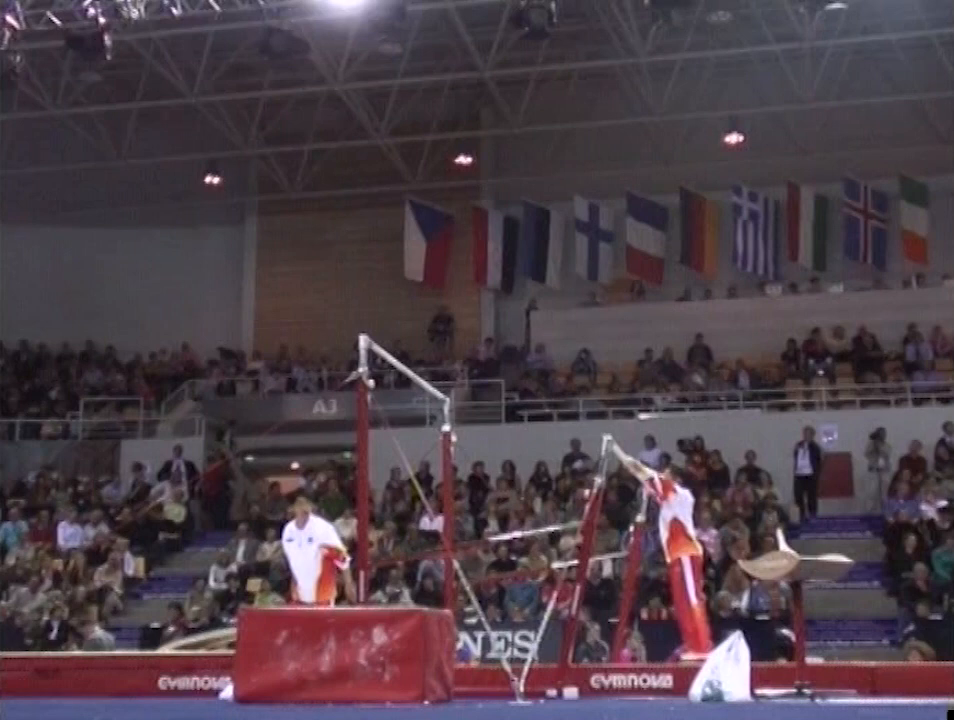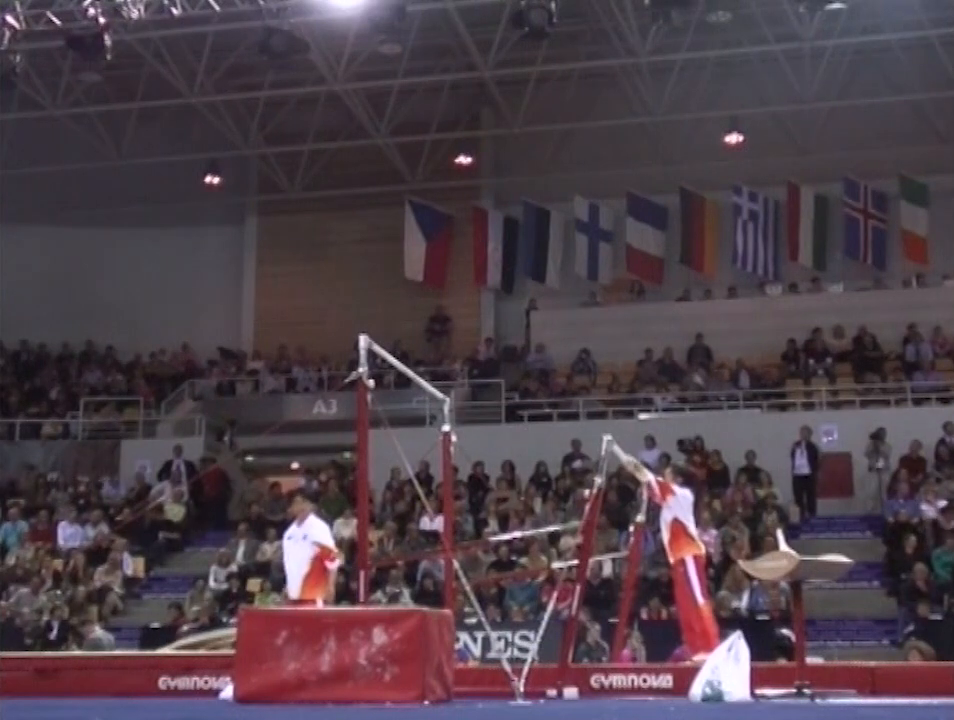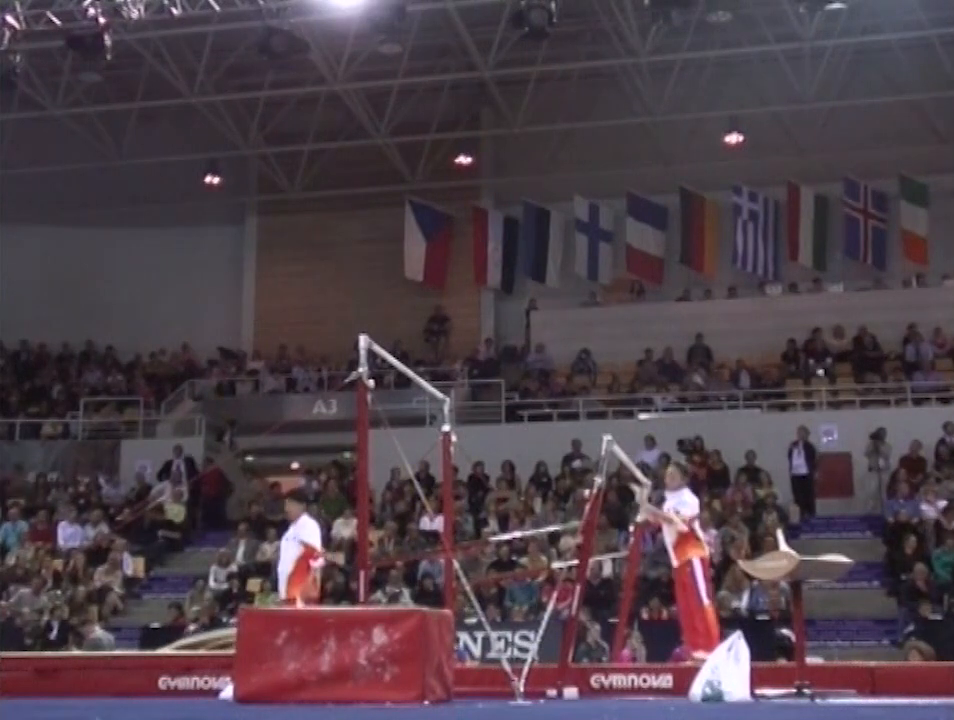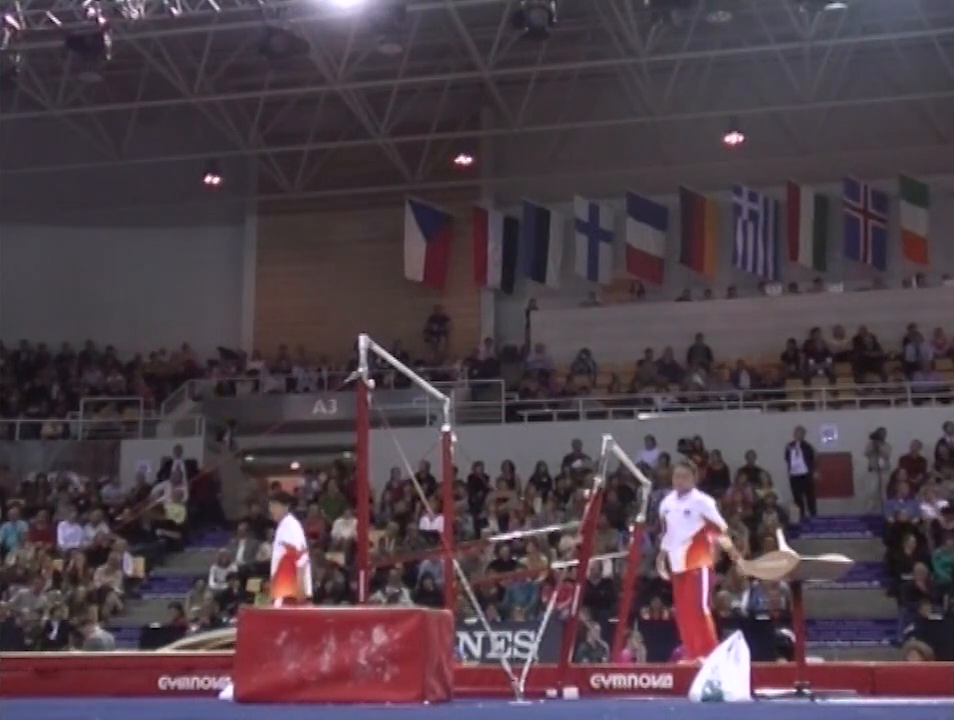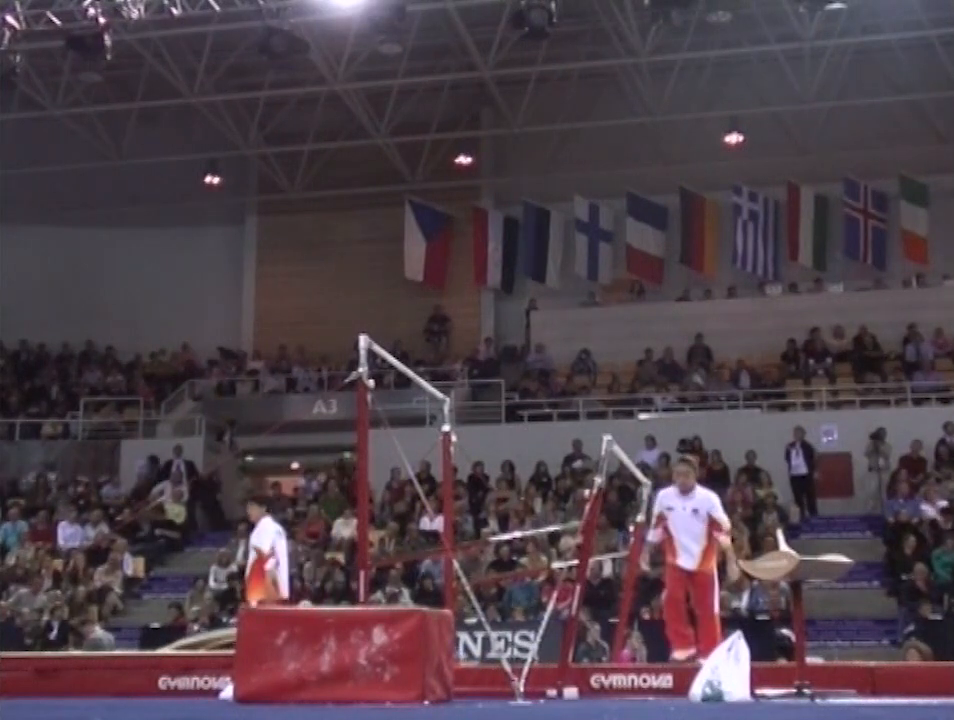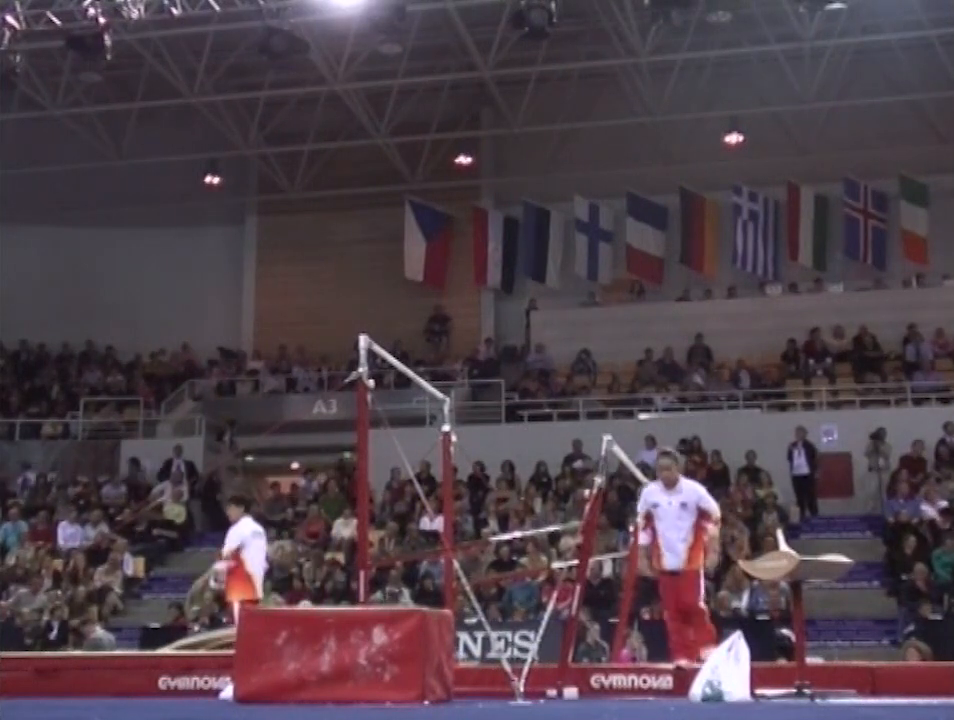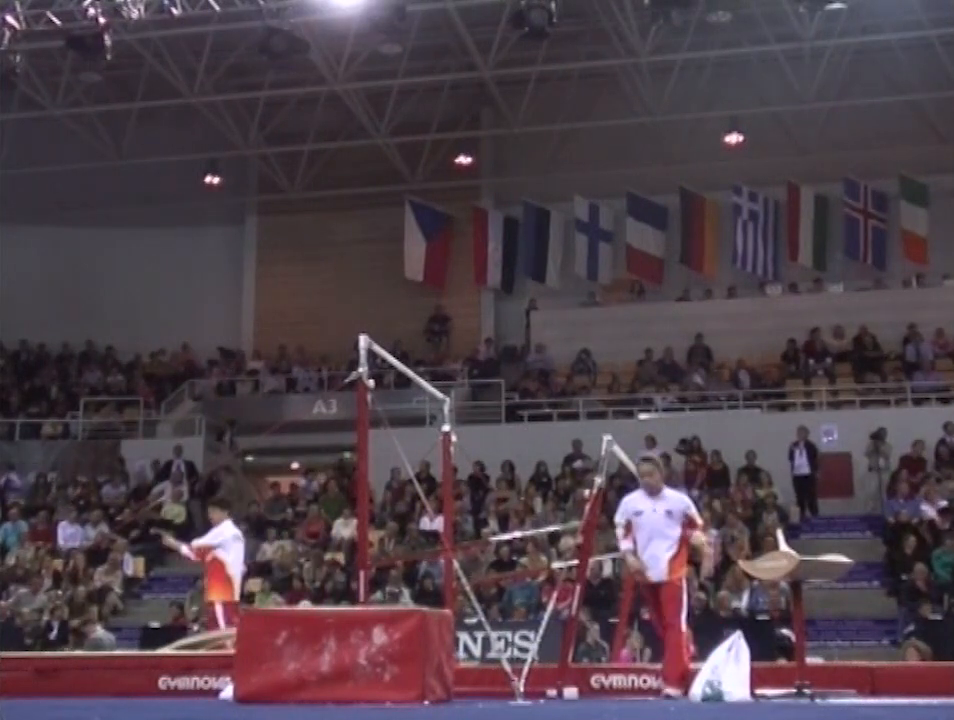
dt=0.3s
person 1, frame 1
left shoulder: (681, 495)
right shoulder: (668, 498)
left elbow: (658, 481)
right elbow: (652, 485)
left wrist: (637, 466)
right wrist: (635, 469)
left hip: (685, 554)
right hip: (676, 555)
left knee: (690, 600)
right knee: (682, 602)
left ankle: (701, 647)
right ankle: (695, 648)
person 1, frame 2
left shoulder: (681, 495)
right shoulder: (670, 498)
left elbow: (656, 484)
right elbow: (654, 487)
left wrist: (637, 468)
right wrist: (637, 470)
left hip: (688, 554)
right hip: (679, 556)
left knee: (696, 599)
right knee: (685, 604)
left ankle: (709, 647)
right ankle: (696, 649)
person 1, frame 3
left shoulder: (686, 499)
right shoulder: (670, 498)
left elbow: (683, 522)
right elbow: (665, 521)
left wrist: (660, 515)
right wrist: (649, 512)
left hip: (692, 557)
right hip: (679, 560)
left knee: (700, 601)
right knee: (684, 607)
left ankle: (710, 647)
right ankle: (695, 648)
person 1, frame 4
left shoulder: (702, 501)
right shoulder: (667, 502)
left elbow: (720, 530)
left wrist: (736, 557)
right wrist: (661, 558)
left hip: (698, 563)
right hip: (677, 564)
left knee: (698, 607)
right knee: (682, 611)
left ankle: (707, 653)
right ankle: (692, 653)
person 1, frame 5
left shoulder: (708, 498)
right shoulder: (664, 497)
left elbow: (723, 529)
right elbow: (657, 526)
left wrist: (730, 561)
right wrist: (646, 552)
left hip: (704, 561)
right hip: (676, 559)
left knee: (707, 608)
right knee: (672, 599)
left ankle: (709, 653)
right ankle: (682, 645)
person 1, frame 6
left shoulder: (695, 491)
right shoulder: (649, 493)
left elbow: (713, 518)
right elbow: (644, 525)
left wrist: (713, 550)
right wrist: (642, 557)
left hip: (691, 559)
right hip: (663, 560)
left knee: (691, 603)
right knee: (672, 608)
left ankle: (706, 642)
right ankle: (682, 654)
person 1, frame 7
left shoulder: (679, 500)
right shoulder: (628, 502)
left elbow: (696, 527)
right elbow: (622, 532)
left wrist: (707, 555)
right wrist: (629, 558)
left hip: (673, 572)
right hip: (645, 572)
left knee: (674, 623)
right knee: (660, 623)
left ankle: (674, 681)
right ankle: (681, 657)
